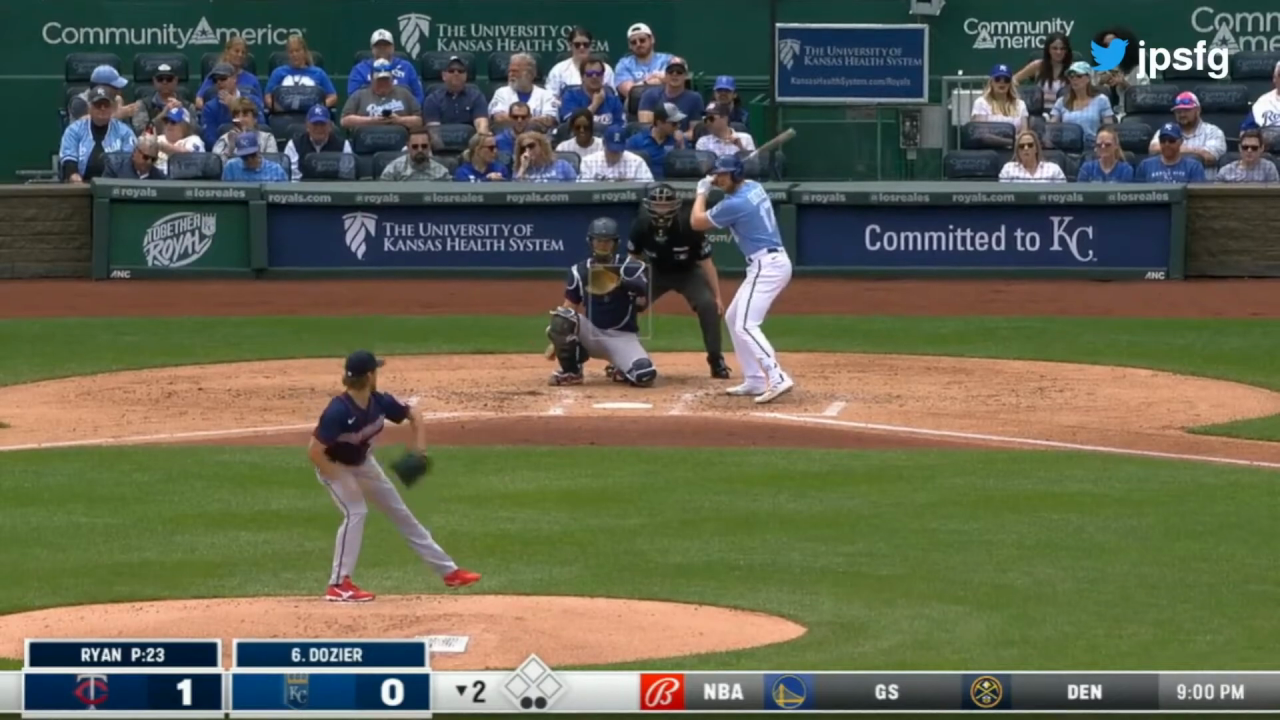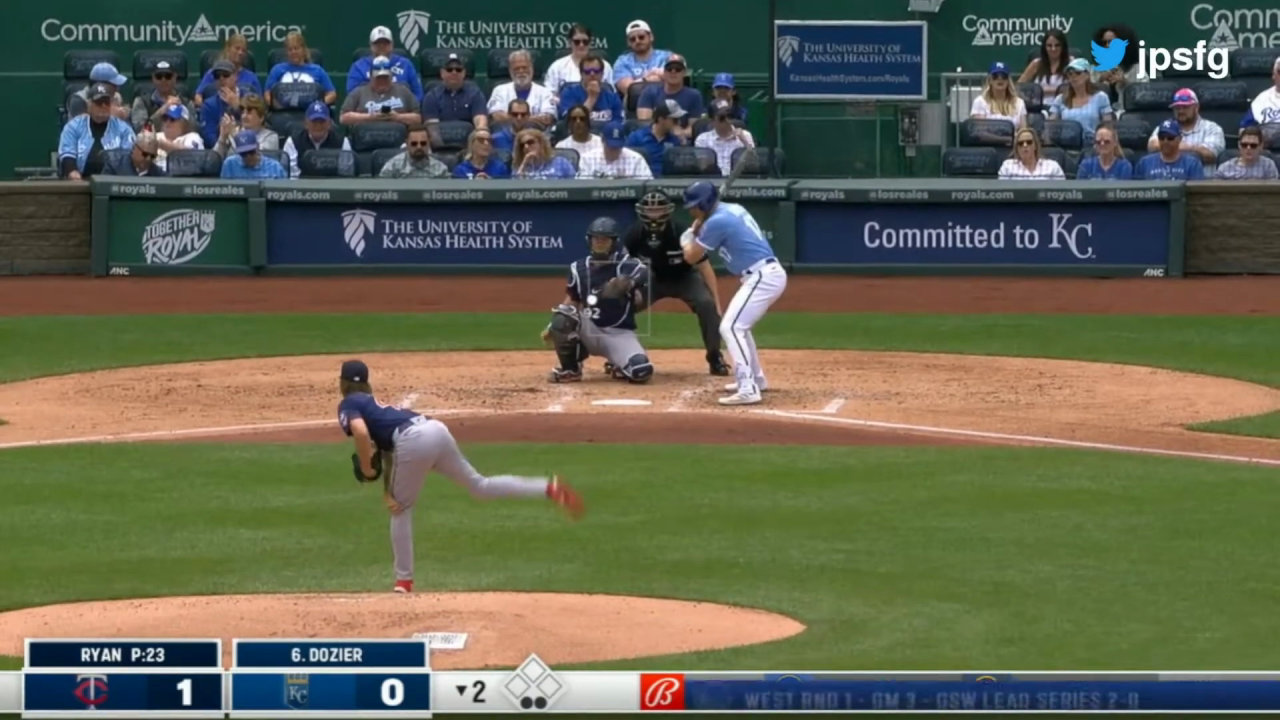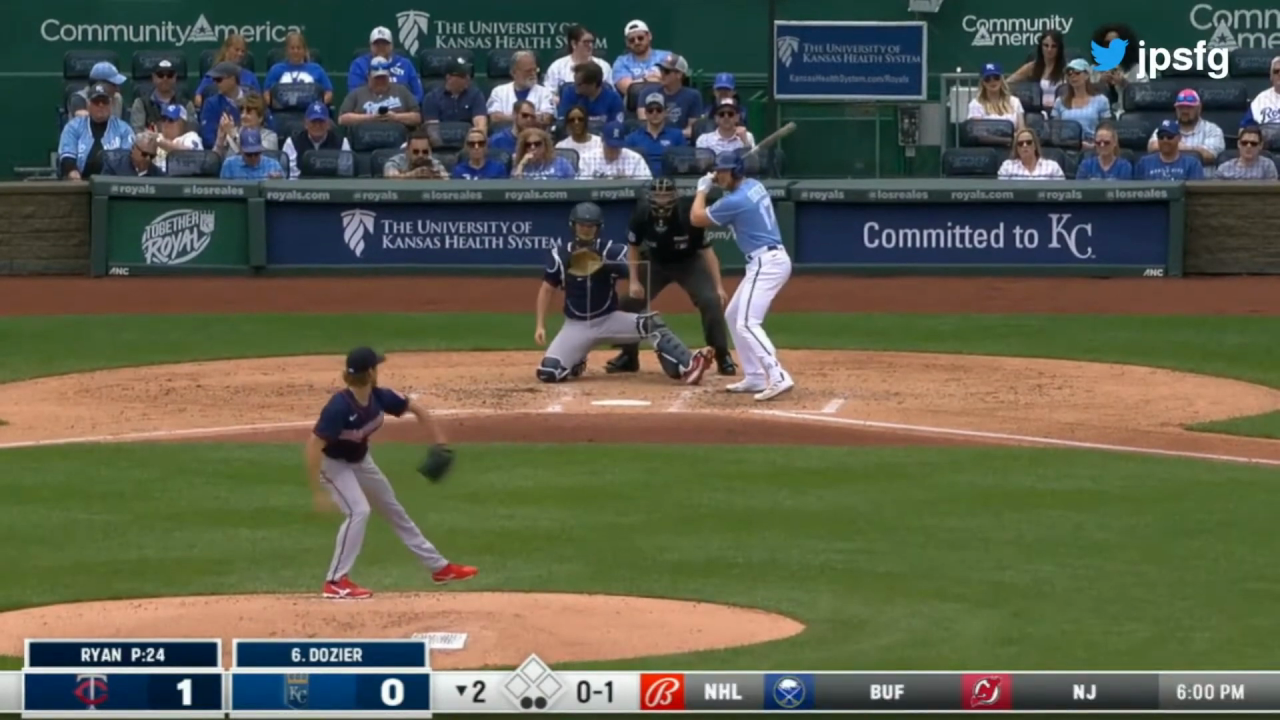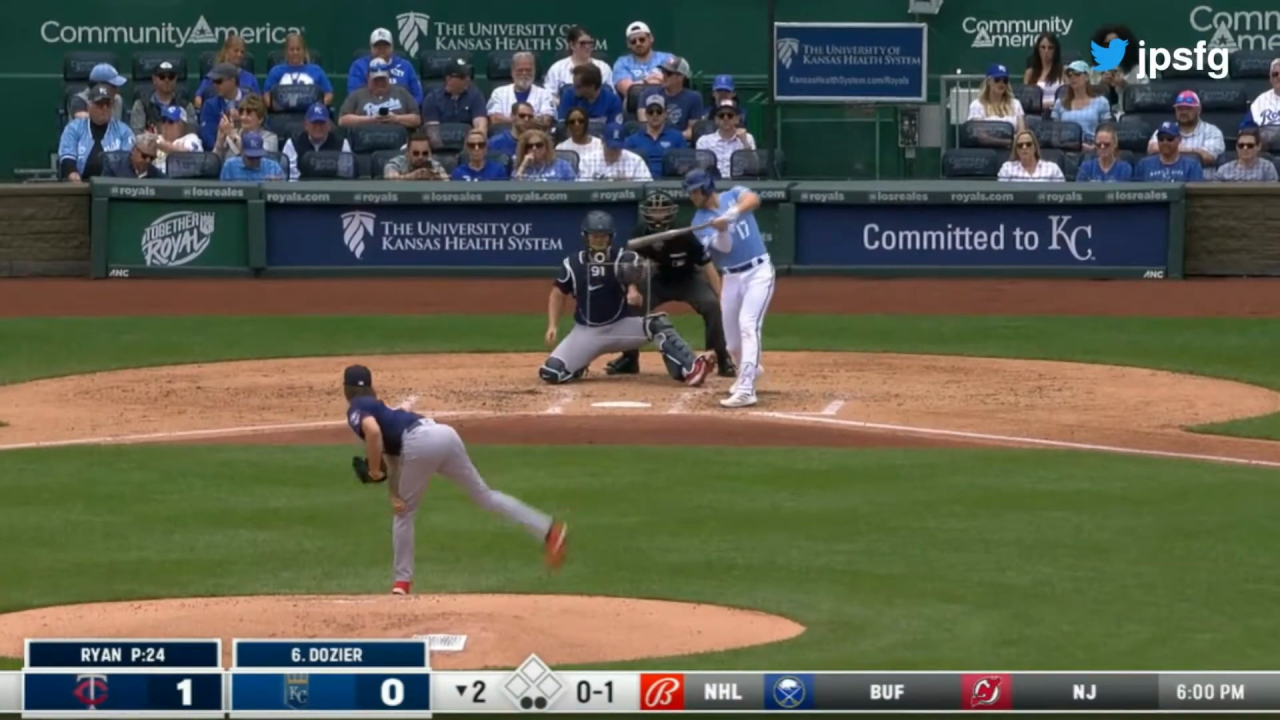
dt=1s
person 1, frame 1
left shoulder: (380, 401)
right shoulder: (338, 411)
left elbow: (414, 416)
right elbow: (314, 452)
left wrist: (419, 448)
right wrist: (344, 481)
left hip: (364, 463)
right hip: (334, 469)
left knee: (402, 516)
right knee: (356, 513)
left ankle: (449, 571)
right ankle: (338, 585)
person 1, frame 2
left shoulder: (347, 404)
right shoulder: (373, 403)
left elbow: (361, 433)
right elbow: (386, 455)
left wrist: (366, 468)
right wrist: (387, 494)
left hip: (413, 439)
right hip: (432, 433)
left knee: (400, 511)
right knee: (481, 486)
left ankle: (404, 579)
right ankle: (550, 488)
person 1, frame 3
left shoulder: (380, 396)
right shoulder: (338, 406)
left elbow: (414, 409)
right elbow: (312, 446)
left wrist: (439, 440)
right wrist: (318, 491)
left hip: (360, 461)
right hip: (334, 465)
left knee: (395, 512)
right knee: (358, 512)
left ankle: (439, 566)
right ankle: (335, 582)
person 1, frame 4
left shoulder: (355, 409)
right shoulder: (378, 408)
left elbow: (373, 432)
right elbow: (391, 457)
left wrist: (373, 470)
right wrist: (393, 495)
left hip: (418, 443)
right hip: (439, 437)
left knee: (404, 514)
right knee: (484, 495)
left ankle: (402, 580)
right ankle: (548, 530)
person 2, frame 1
left shoulder: (734, 204)
right shoulder: (755, 187)
left elbow: (696, 222)
left wrist: (701, 192)
right wrist: (715, 182)
left hip: (767, 266)
right hip: (778, 263)
left knee: (745, 325)
right knee: (736, 319)
left ankle: (777, 378)
right ankle: (755, 381)
person 2, frame 2
left shoulder: (716, 221)
right shoulder: (732, 208)
left elbow: (691, 258)
left wrist: (686, 240)
right wrist: (698, 230)
left hip: (763, 277)
right hip: (768, 274)
left knee: (731, 327)
right knee: (738, 325)
left ankle: (747, 390)
right ankle: (755, 379)
person 2, frame 3
left shoulder: (734, 201)
right shoulder: (755, 185)
left elbow: (696, 218)
left wrist: (702, 189)
right wrist: (714, 181)
left hip: (767, 263)
right hip: (776, 260)
left knee: (746, 322)
right knee: (735, 316)
left ankle: (777, 377)
right ankle: (756, 378)
person 2, frame 4
left shoulder: (734, 195)
right shoulder: (700, 221)
left elbow: (753, 199)
right elbow: (724, 247)
left wrist: (734, 212)
right wrist: (722, 228)
left hip: (759, 272)
right hip: (731, 278)
left knee: (748, 325)
right knee: (733, 340)
left ankle: (746, 390)
right ankle: (749, 372)
person 3, frame 1
left shoulder: (690, 227)
right shoulder: (640, 226)
left elbow: (706, 263)
right elbow: (633, 259)
left wrist: (718, 297)
left hip: (688, 272)
right hip: (654, 273)
left knee: (708, 305)
left ankle: (716, 359)
person 3, frame 2
left shoulder: (684, 233)
right shoulder: (633, 234)
left elbow: (704, 266)
left wrist: (716, 300)
left hip: (684, 278)
right hip: (651, 280)
left knee: (707, 304)
left ankle: (715, 357)
person 3, frame 3
left shoulder: (688, 218)
right shoulder: (640, 217)
left elbow: (707, 251)
right elbow: (633, 248)
left wrist: (719, 286)
right wrist: (634, 280)
left hip: (688, 264)
right hip: (656, 265)
left knee: (711, 301)
right knee: (629, 301)
left ankle: (722, 355)
right ankle: (629, 355)
person 3, frame 4
left shoulder: (686, 236)
right shoulder: (639, 235)
left elbow: (707, 266)
left wrist: (721, 299)
left hip: (688, 279)
right hip: (655, 282)
left knee: (713, 306)
left ankle: (723, 358)
right ankle: (629, 358)
person 4, frame 1
left shoulder: (630, 266)
right shoulder: (579, 271)
left elbow: (644, 291)
right elbow: (569, 308)
left wrist: (620, 282)
right wrist: (559, 340)
left hip: (621, 336)
right hip: (591, 333)
left knee: (645, 375)
right knee: (561, 317)
left ankle: (622, 369)
right ankle: (571, 371)
person 4, frame 2
left shoulder: (627, 265)
right shoulder: (578, 268)
left elbow: (647, 278)
right elbow: (572, 302)
left wrist: (631, 282)
right wrist: (552, 330)
left hip: (620, 334)
right hip: (590, 330)
left knee: (641, 371)
right knee: (562, 316)
left ankle: (618, 366)
right ankle: (570, 369)
person 4, frame 3
left shoulder: (611, 249)
right shoulder: (559, 255)
left elbow: (624, 270)
right elbow: (546, 290)
left wrist: (602, 264)
right wrist: (540, 325)
left hip: (610, 320)
right hip: (576, 325)
left knee: (651, 323)
right knee: (548, 372)
left ankle: (687, 367)
right ankle: (575, 364)
person 4, frame 4
left shoulder: (622, 258)
right shoulder: (572, 264)
left elbow: (640, 267)
right elbow: (557, 295)
left wrist: (638, 275)
right wrist: (553, 325)
left hip: (620, 326)
right hip: (586, 332)
left knee: (657, 324)
right knee: (550, 373)
left ankle: (690, 369)
right ankle: (578, 365)
